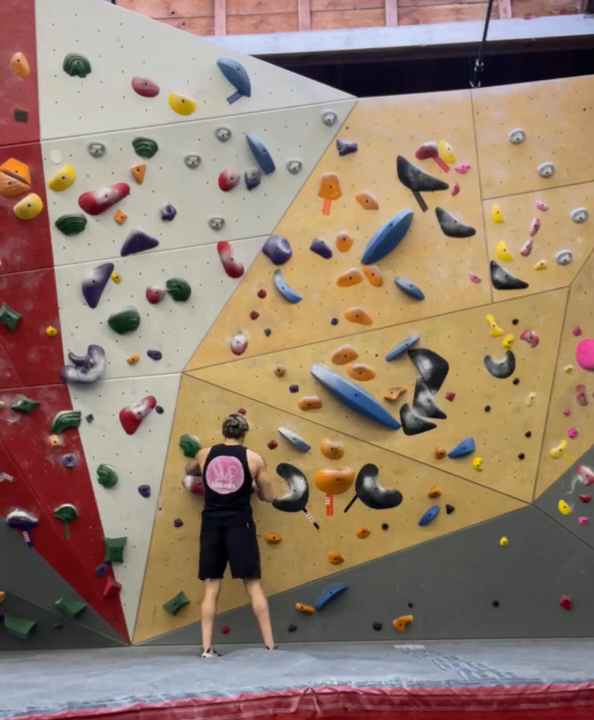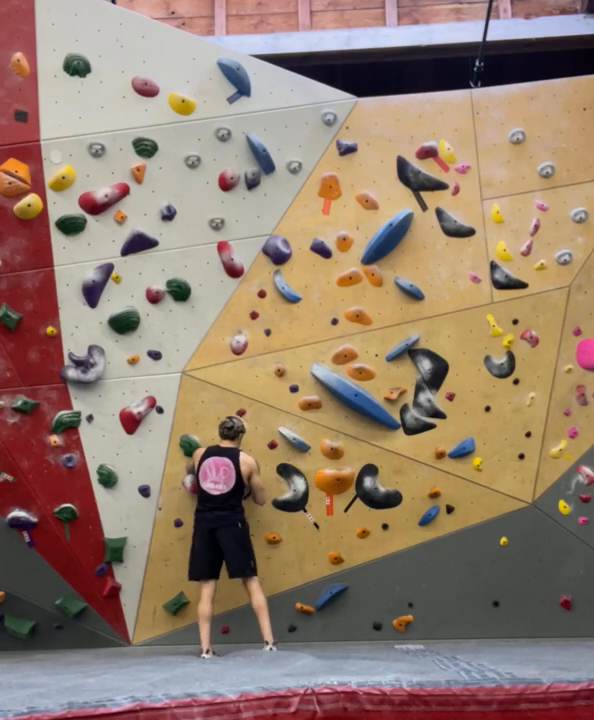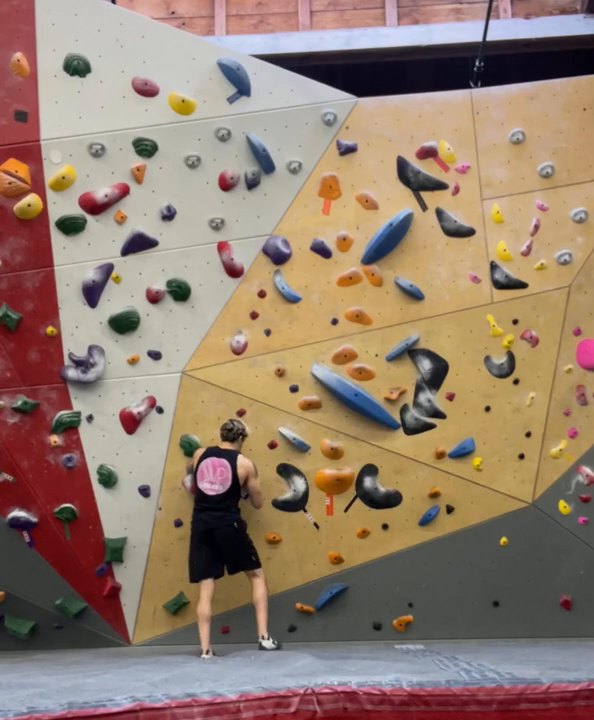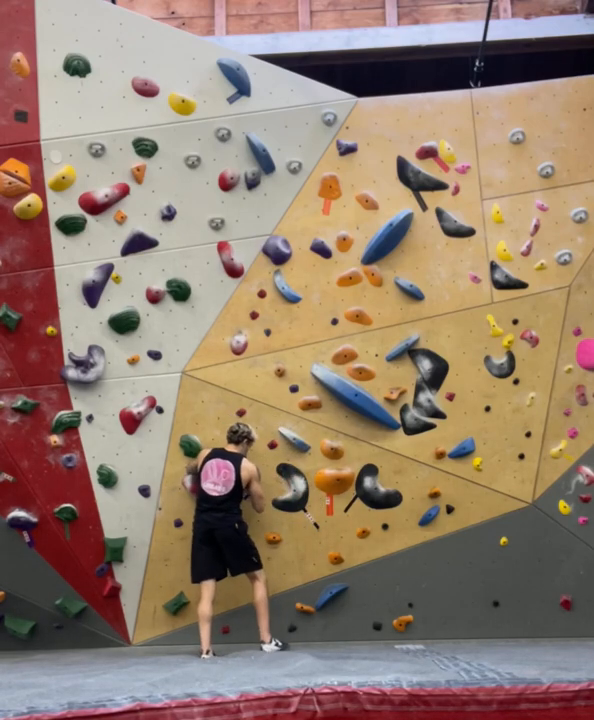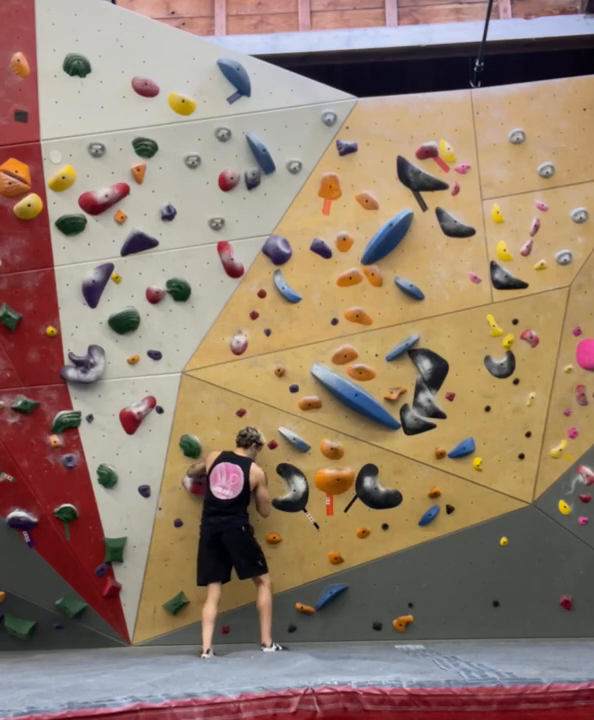
dt=0.2s
person 1, frame 1
left shoulder: (204, 454)
right shoulder: (253, 458)
left elbow: (188, 471)
right elbow: (268, 496)
left hip: (211, 526)
right hip: (239, 526)
left knee: (211, 590)
right knee: (253, 585)
left ankle: (206, 648)
right ankle: (270, 646)
person 1, frame 2
left shoulder: (200, 454)
right shoulder: (247, 461)
left elbow: (189, 471)
right elbow: (260, 499)
left hip: (204, 526)
right hip: (231, 526)
left knee: (207, 590)
right knee: (252, 583)
left ankle: (205, 649)
right ankle: (269, 642)
person 1, frame 3
left shoulder: (199, 454)
right shoulder: (245, 464)
left elbow: (190, 470)
right elbow: (258, 502)
left hip: (201, 526)
right hip: (228, 526)
left knee: (206, 591)
right knee: (257, 576)
left ankle: (205, 650)
right ankle: (265, 637)
person 1, frame 4
left shoulder: (204, 455)
right shoulder: (248, 467)
left elbow: (190, 471)
right elbow: (259, 506)
left hip: (202, 527)
right hip: (230, 527)
left knee: (207, 592)
right knee: (258, 578)
left ankle: (205, 650)
right ankle: (266, 640)
person 1, frame 5
left shoulder: (213, 457)
right shoulder: (256, 471)
left elbow: (191, 473)
right elbow: (265, 511)
left hip: (209, 530)
right hip: (236, 530)
left knee: (212, 594)
right knee: (264, 582)
left ankle: (206, 650)
right ankle: (267, 644)
